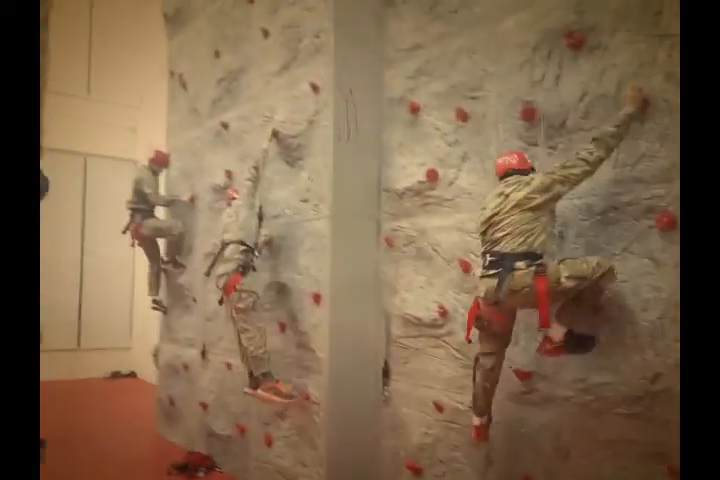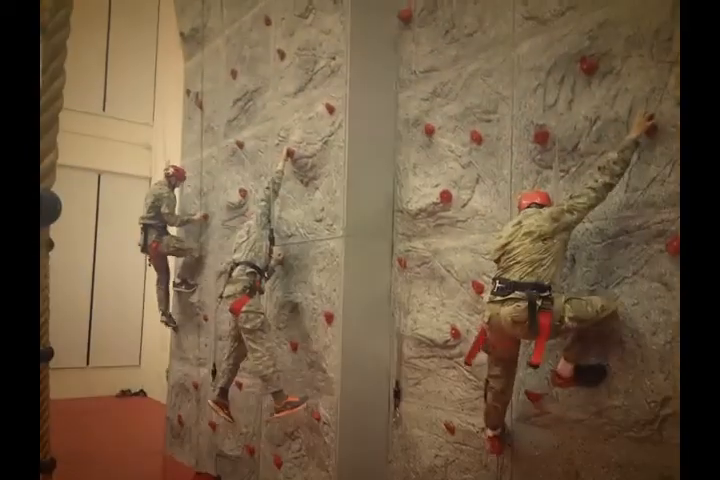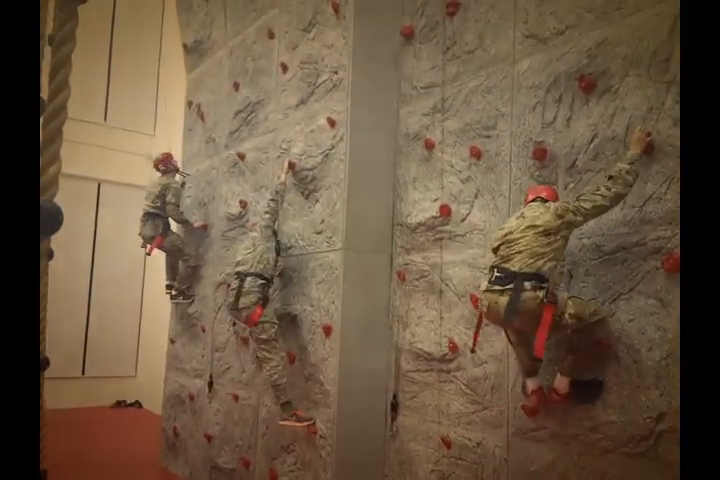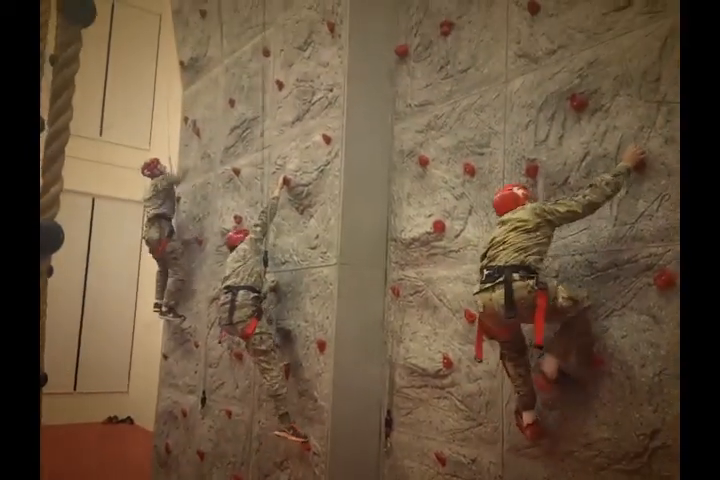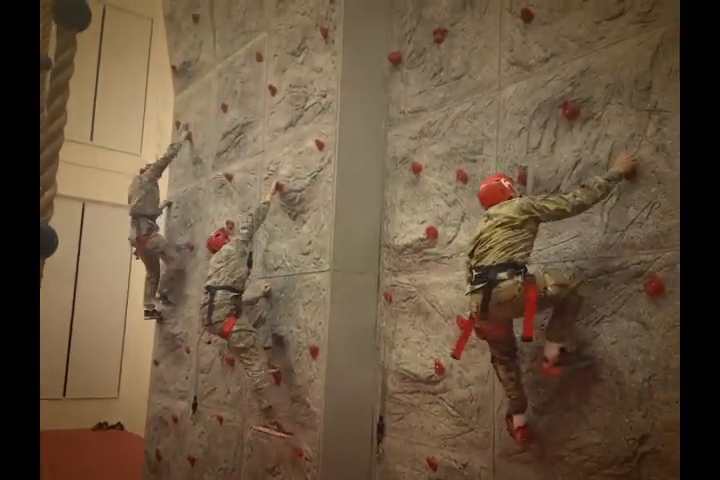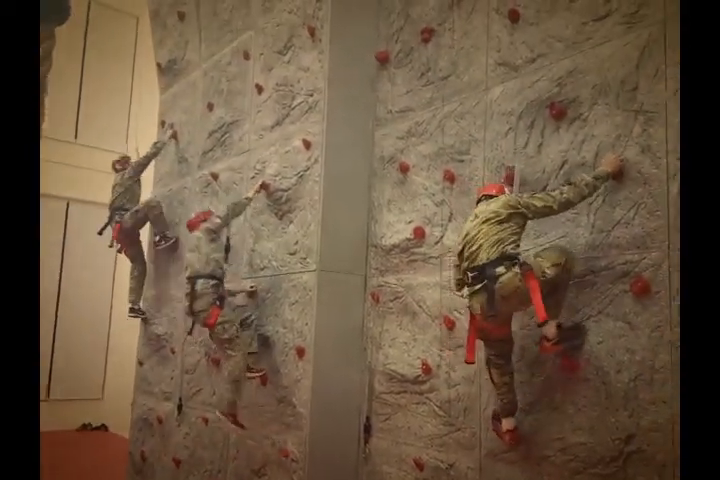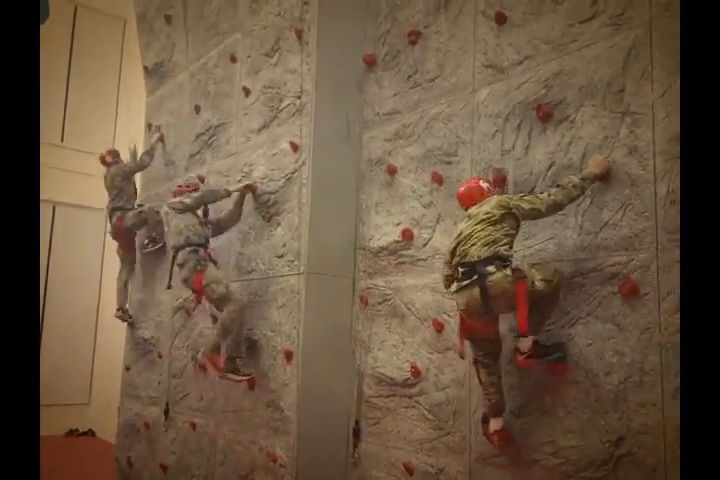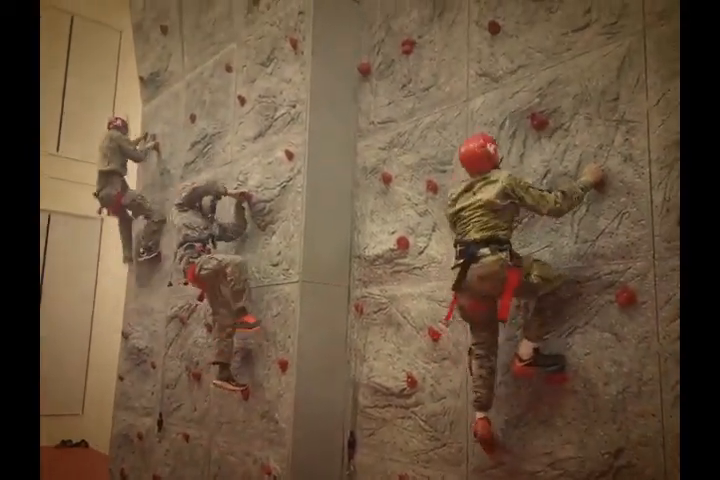
dt=0.4s
person 1, frame 1
left shoulder: (492, 202)
right shoulder: (541, 185)
right elbow: (594, 154)
right wrist: (628, 112)
left hip: (492, 285)
right hip: (526, 279)
left knee: (490, 351)
right knee: (601, 270)
left ankle: (480, 420)
right ankle: (557, 334)
person 1, frame 2
left shoulder: (508, 231)
right shoulder: (555, 216)
right elbow: (601, 180)
right wrist: (633, 137)
left hip: (496, 312)
right hip: (529, 311)
left knee: (500, 371)
right knee: (603, 308)
left ankle: (493, 433)
right ankle: (566, 369)
person 1, frame 3
left shoulder: (511, 223)
right shoulder: (559, 212)
right elbow: (611, 191)
right wrist: (635, 152)
left hip: (493, 301)
right hip: (527, 300)
left knee: (518, 323)
right knee: (592, 316)
left ankle: (531, 387)
right ankle: (563, 385)
person 1, frame 4
left shoulder: (498, 230)
right shoulder: (538, 211)
right elbow: (588, 199)
right wrist: (625, 166)
left hip: (487, 300)
right hip: (519, 291)
left knee: (513, 354)
right knee: (580, 306)
left ankle: (528, 419)
right ankle: (549, 369)
person 1, frame 5
left shoulder: (482, 227)
right shoulder: (523, 206)
right elbow: (577, 200)
right wrist: (617, 172)
left hip: (480, 301)
right hip: (510, 289)
left knee: (504, 356)
right knee: (573, 285)
left ankle: (518, 423)
right ankle: (553, 353)
person 1, frame 6
left shoulder: (468, 230)
right shoulder: (508, 203)
left elbow: (459, 281)
right elbow: (564, 198)
right wrist: (604, 171)
left hip: (481, 301)
right hip: (510, 284)
left knee: (498, 359)
right knee: (560, 257)
left ankle: (507, 425)
right ankle: (551, 333)
person 1, frame 7
left shoulder: (461, 229)
right shoulder: (502, 203)
left elbow: (448, 278)
right elbow: (553, 200)
right wrist: (590, 173)
left hip: (468, 297)
right hip: (498, 282)
left knee: (486, 358)
right knee: (550, 279)
left ankle: (495, 426)
right ankle: (526, 347)
person 1, frame 8
left shoulder: (456, 196)
right shoulder: (506, 182)
right elbow: (553, 206)
right wrist: (585, 182)
left hip: (466, 274)
right hip: (493, 264)
left knee: (482, 347)
right knee: (549, 282)
left ankle: (481, 420)
right ankle: (526, 356)
person 2, frame 1
left shoulder: (231, 212)
right shoulder: (242, 202)
right elbow: (252, 177)
left wrist: (259, 242)
left hip: (232, 269)
right hip: (234, 270)
left knee: (246, 329)
right knee: (252, 326)
left ankle: (254, 381)
right ankle: (267, 382)
person 2, frame 2
left shoulder: (245, 234)
right shoulder: (257, 222)
right elbow: (269, 195)
left wrist: (273, 261)
right wrist: (280, 167)
left hip: (234, 289)
right hip: (243, 289)
left knee: (238, 346)
right knee: (260, 347)
left ankle: (221, 397)
right ankle: (281, 400)
person 2, frame 3
left shoulder: (249, 244)
right shoulder: (262, 233)
right elbow: (272, 207)
left wrist: (273, 273)
right wrist: (283, 178)
left hip: (237, 299)
right hip: (252, 297)
right knee: (274, 355)
right ankle: (288, 412)
person 2, frame 4
left shoulder: (233, 260)
right shoulder: (250, 246)
right elbow: (263, 221)
left wrist: (265, 289)
right wrist: (277, 193)
left hip: (225, 314)
right hip: (243, 311)
right knee: (271, 366)
right ankle: (285, 423)
person 2, frame 5
left shoulder: (219, 260)
right shoulder: (234, 247)
right elbow: (250, 223)
left wrist: (259, 296)
right wrist: (268, 198)
left hip: (211, 311)
right hip: (223, 310)
right knee: (255, 360)
left ankle: (263, 359)
right ankle: (270, 419)
person 2, frame 6
left shoulder: (201, 243)
right shoulder: (202, 232)
right elbow: (227, 214)
left wrist: (235, 291)
right wrist: (251, 195)
left hip: (202, 296)
right hip: (208, 296)
left knee: (245, 318)
right knee: (236, 349)
left ankle: (242, 366)
right ankle: (230, 406)
person 2, frame 7
left shoulder: (200, 222)
right shoulder: (172, 206)
left elbow: (229, 221)
right elbow: (203, 196)
left wrist: (240, 196)
right wrist: (232, 189)
left hip: (202, 265)
right hip: (195, 265)
left knee: (231, 307)
right knee: (236, 303)
left ankle: (230, 363)
right ankle: (212, 352)
person 2, frame 8
left shoulder: (211, 223)
right shoulder: (182, 207)
left elbow: (236, 232)
right elbow: (199, 187)
left wrist: (239, 205)
right wrist: (228, 192)
left hip: (205, 262)
right hip: (194, 259)
left knee: (225, 317)
right knee: (236, 262)
left ankle: (223, 373)
right ankle: (242, 312)
person 3, frame 1
left shoulder: (144, 172)
right shoulder: (146, 176)
right elbow: (156, 198)
right wrist: (180, 198)
left hip: (140, 222)
right hip: (142, 221)
left knee: (155, 260)
right knee: (176, 227)
left ankle: (155, 298)
right ankle: (170, 259)
person 3, frame 2
left shoulder: (156, 187)
right shoulder: (165, 193)
right elbow: (170, 218)
right wrist: (193, 218)
left hip: (148, 237)
right hip: (156, 237)
left knee: (163, 276)
right knee: (193, 251)
left ankle: (165, 314)
right ankle: (181, 281)
person 3, frame 3
left shoulder: (157, 182)
right shoulder: (172, 184)
right elbow: (173, 210)
right wrist: (191, 225)
left hip: (146, 227)
right hip: (158, 227)
left knee: (172, 250)
right knee: (189, 258)
left ankle: (170, 284)
right ankle: (178, 292)
person 3, frame 4
left shoulder: (151, 189)
right shoulder: (162, 181)
right elbow: (174, 179)
left wrist: (172, 200)
right wrist: (184, 173)
left hip: (151, 232)
right hip: (162, 231)
left knee: (164, 268)
right knee: (177, 273)
left ankle: (158, 303)
right ankle: (168, 309)
person 3, frame 5
left shoulder: (138, 186)
right shoulder: (145, 178)
right elbow: (166, 157)
left wrist: (161, 207)
right wrist: (181, 139)
left hip: (139, 231)
right hip: (146, 230)
left knee: (153, 271)
right knee: (174, 261)
left ankle: (149, 308)
right ankle: (161, 295)
person 3, frame 6
left shoulder: (121, 180)
right shoulder: (128, 174)
right elbow: (149, 155)
left wrist: (143, 207)
right wrist: (166, 138)
left hip: (123, 226)
right hip: (124, 222)
left knee: (139, 265)
right knee: (153, 204)
left ankle: (134, 305)
right ankle: (161, 237)
person 3, frame 7
left shoulder: (111, 173)
right shoulder: (118, 170)
left elbow: (132, 162)
right elbow: (143, 163)
right wrist: (155, 140)
left hip: (118, 222)
right hip: (122, 219)
left knee: (127, 267)
right knee: (154, 210)
left ankle: (121, 307)
right ankle: (152, 241)
person 3, frame 8
left shoulder: (106, 140)
right shoulder: (117, 136)
right elbow: (137, 156)
left wrist: (136, 143)
right wrist: (148, 146)
left hip: (102, 190)
right hip: (115, 186)
left knee: (125, 220)
right knee: (156, 217)
left ankle: (127, 254)
right ankle: (146, 250)
